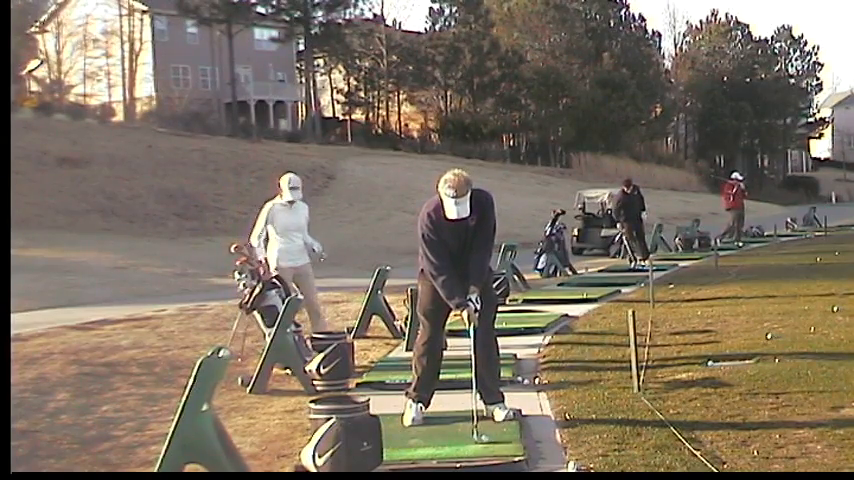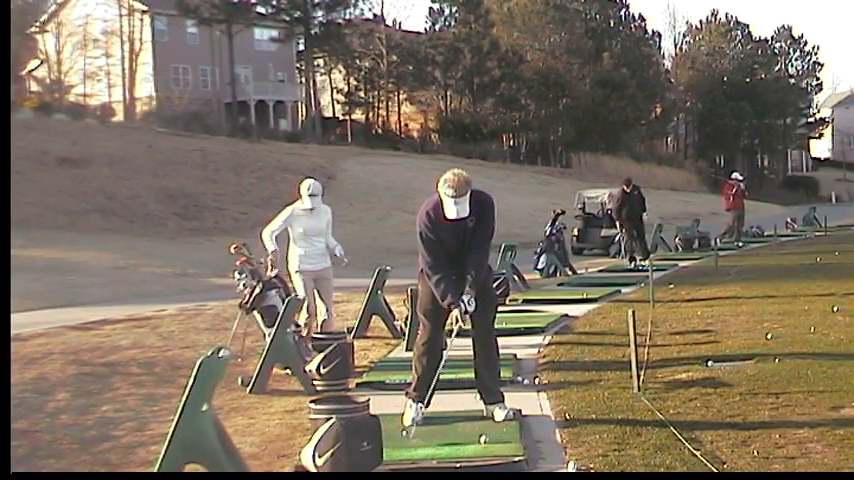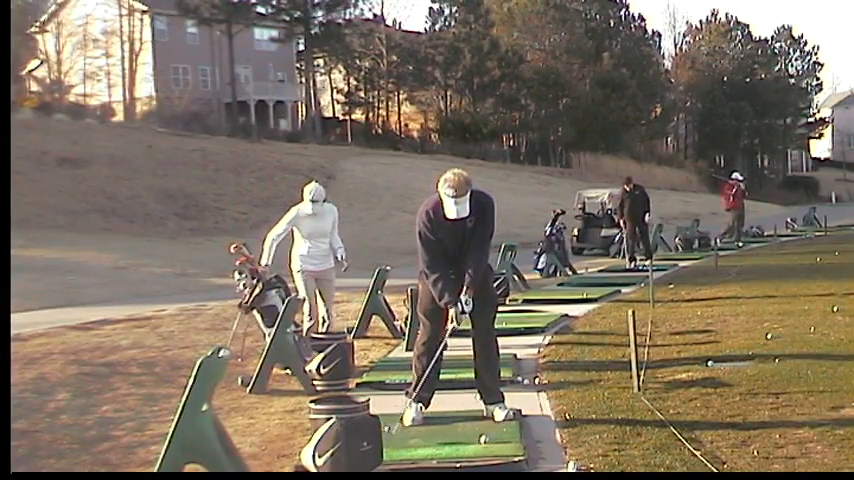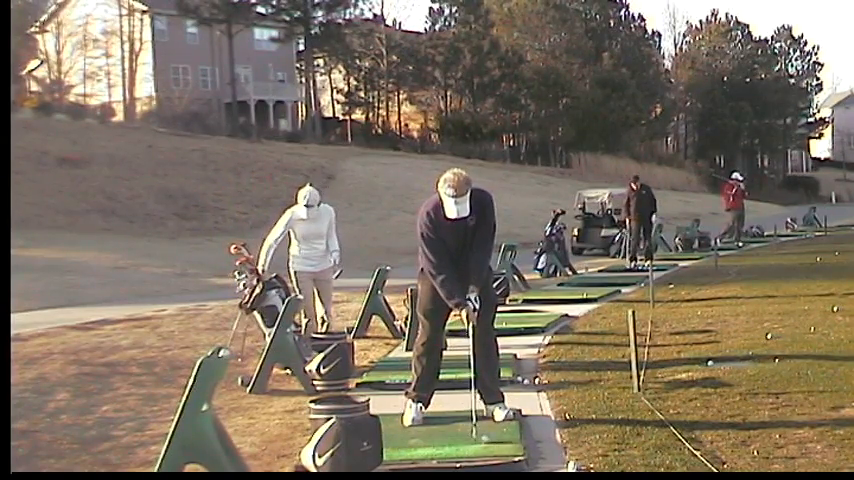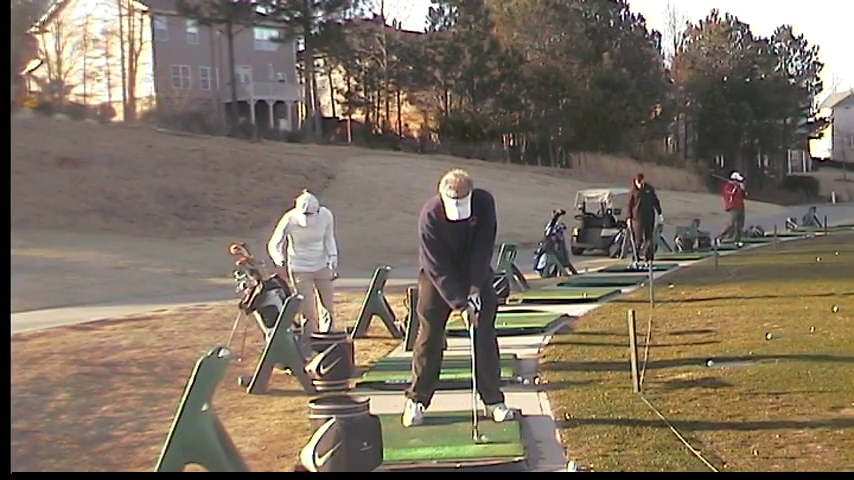
dt=0.4s
person 1, frame 1
left shoulder: (484, 202)
right shoulder: (429, 215)
left elbow: (482, 249)
right elbow: (437, 267)
left wrist: (474, 291)
right wrist: (459, 303)
left hip: (476, 274)
right hip: (436, 277)
left knee: (485, 335)
right knee: (429, 335)
left ankle: (493, 400)
right ankle: (416, 400)
person 1, frame 2
left shoulder: (484, 203)
right shoulder: (428, 214)
left elbow: (480, 250)
right elbow: (433, 265)
left wrist: (469, 291)
right wrist: (451, 302)
left hip: (475, 274)
right hip: (436, 276)
left knee: (485, 334)
right knee: (429, 334)
left ankle: (493, 400)
right ankle: (416, 400)
person 1, frame 3
left shoulder: (484, 204)
right shoulder: (428, 213)
left elbow: (479, 251)
right elbow: (431, 265)
left wrist: (468, 290)
right wrist: (448, 301)
left hip: (476, 274)
right hip: (437, 277)
left knee: (485, 334)
right knee: (430, 334)
left ankle: (493, 400)
right ankle: (417, 400)
person 1, frame 4
left shoulder: (484, 202)
right shoulder: (428, 214)
left elbow: (483, 248)
right elbow: (437, 266)
left wrist: (473, 290)
right wrist: (459, 303)
left hip: (476, 274)
right hip: (437, 276)
left knee: (484, 334)
right knee: (429, 335)
left ankle: (493, 400)
right ankle: (416, 400)
person 1, frame 5
left shoulder: (485, 203)
right shoulder: (430, 215)
left elbow: (484, 249)
right elbow: (438, 268)
left wrist: (475, 291)
right wrist: (460, 304)
left hip: (476, 273)
right hip: (437, 276)
left knee: (485, 334)
right knee: (429, 335)
left ankle: (493, 400)
right ankle: (416, 400)
person 2, frame 1
left shoulder: (303, 208)
right shoulder: (271, 208)
right elbow: (256, 237)
left wrist: (315, 246)
right wrist: (262, 259)
left hip: (302, 263)
right hip: (279, 265)
left knee: (313, 304)
person 2, frame 2
left shoulder: (326, 211)
right shoulder: (291, 212)
right elbow: (267, 233)
left wrist: (337, 249)
right wrist: (273, 251)
left hip: (323, 267)
right hip: (301, 268)
left knee: (327, 310)
right knee: (309, 311)
person 2, frame 3
left shoulder: (331, 211)
right shoulder: (296, 213)
right elbow: (273, 237)
left wrist: (339, 250)
right wrist: (265, 263)
left hip: (326, 266)
right hip: (303, 267)
left knee: (327, 311)
right knee: (310, 312)
person 2, frame 4
left shoulder: (328, 212)
right shoulder: (291, 216)
right elbow: (272, 241)
left wrist: (335, 253)
right wrist: (262, 267)
left hip: (324, 267)
right hip: (300, 268)
left knee: (326, 311)
right knee: (309, 313)
person 2, frame 5
left shoulder: (326, 215)
right shoulder: (289, 220)
right elbow: (274, 245)
left wrist: (332, 257)
right wrist: (281, 262)
left hip: (322, 266)
right hip: (299, 269)
left knee: (327, 309)
right knee: (309, 313)
